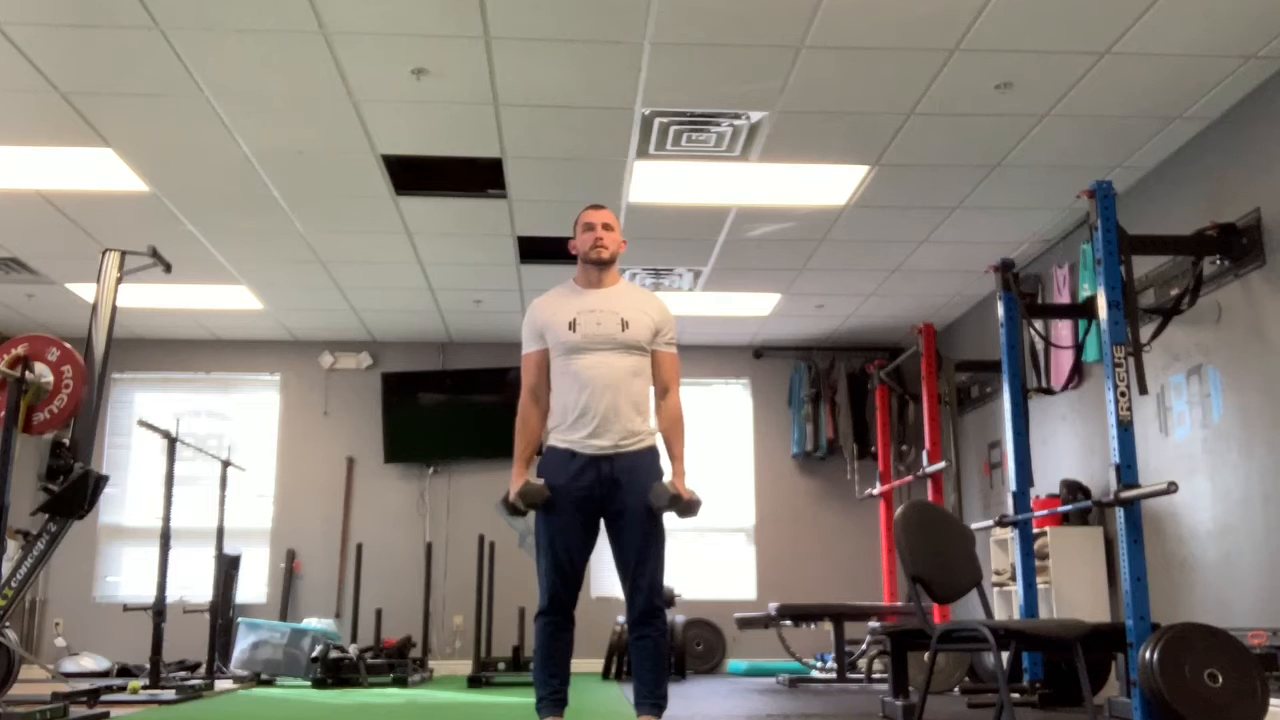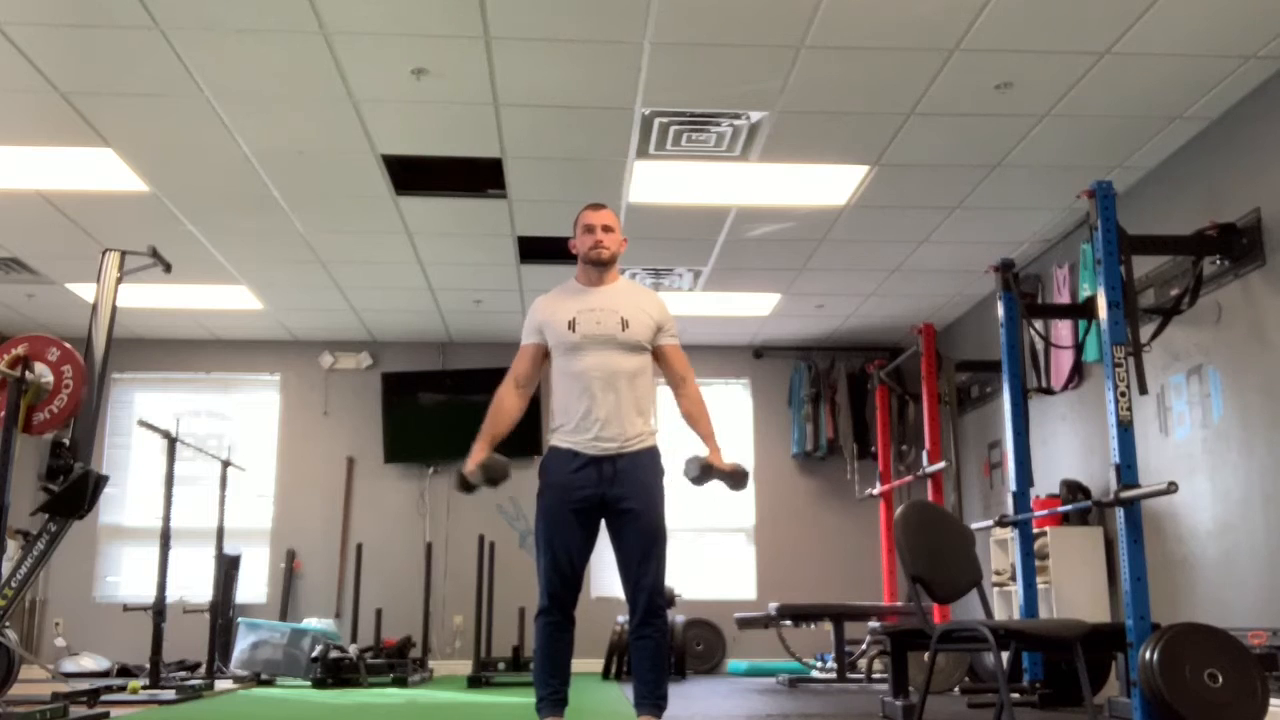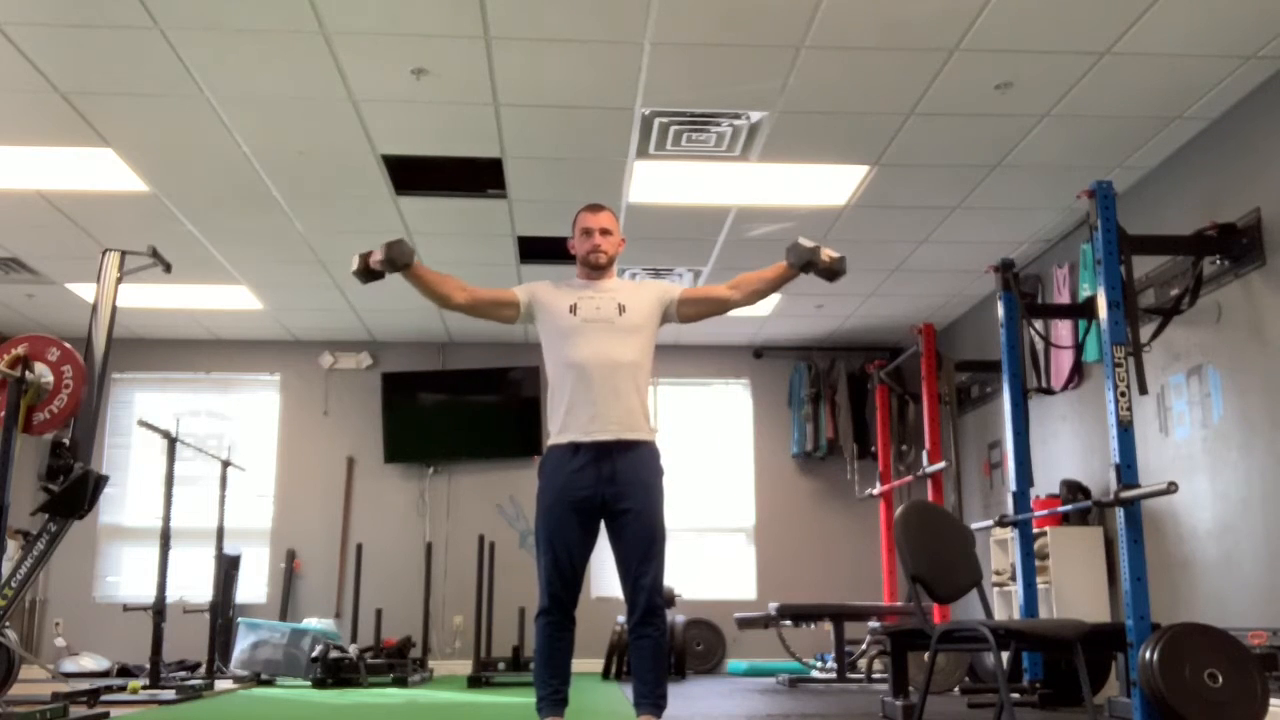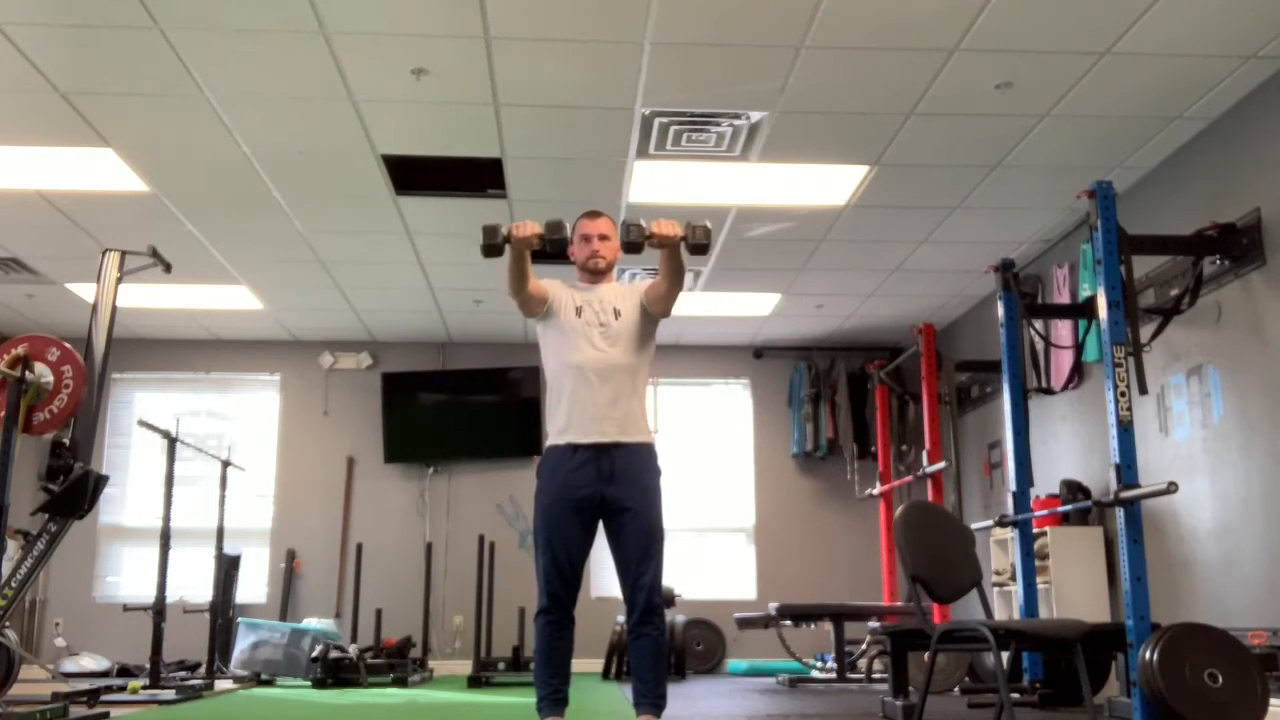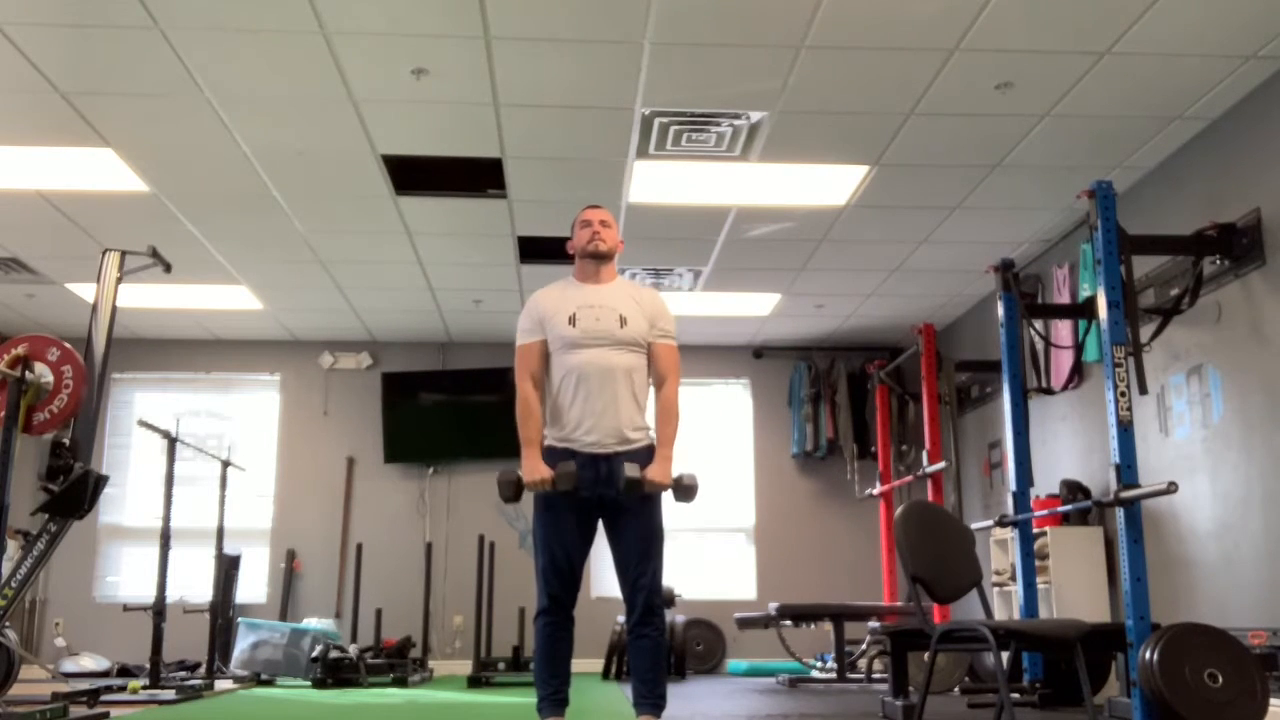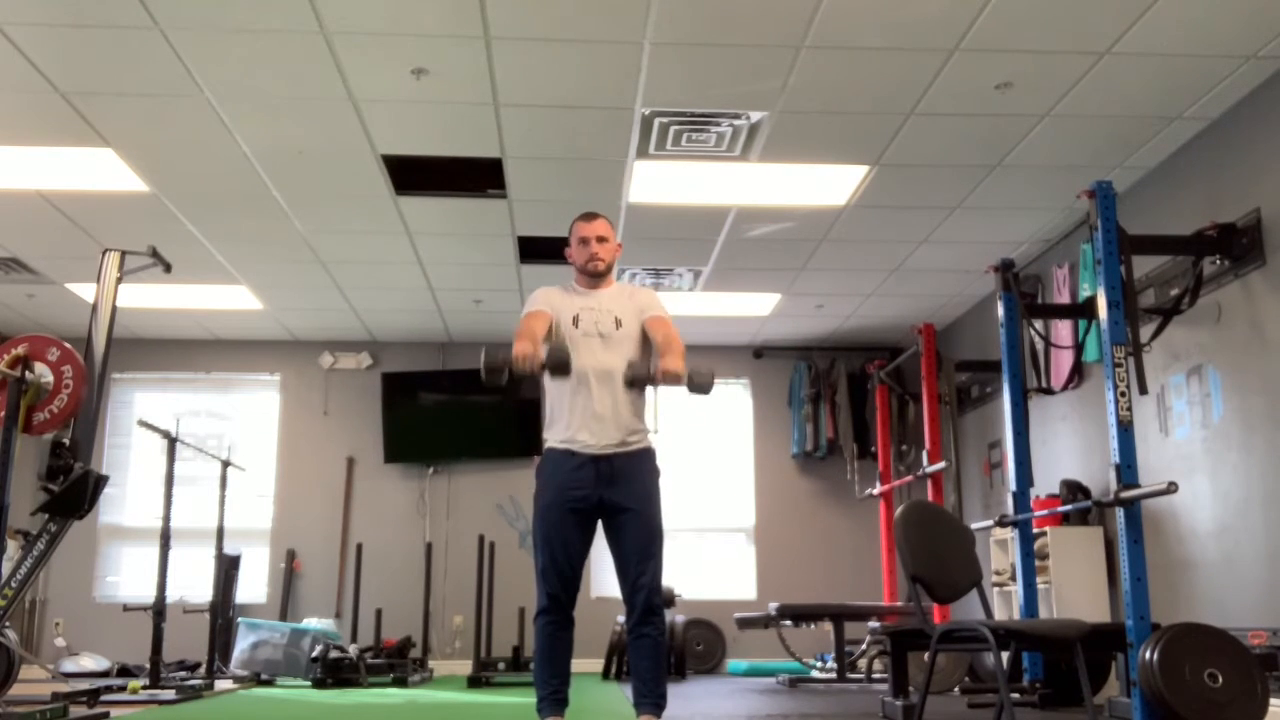
dt=0.7s
person 1, frame 1
left shoulder: (651, 308)
right shoulder: (544, 309)
left elbow: (668, 395)
right elbow: (532, 397)
left wrist: (679, 470)
right wrist: (519, 470)
left hip: (635, 464)
right hip: (566, 464)
left knee: (646, 599)
right knee: (556, 599)
person 1, frame 2
left shoulder: (650, 306)
right shoulder: (547, 307)
left elbow: (683, 382)
right elbow: (517, 385)
left wrist: (711, 445)
right wrist: (482, 445)
left hip: (636, 464)
right hip: (567, 465)
left knee: (647, 598)
right knee: (556, 598)
person 1, frame 3
left shoulder: (650, 295)
right shoulder: (544, 297)
left elbow: (733, 293)
right elbow: (463, 297)
left wrist: (794, 266)
right wrist: (406, 267)
left hip: (634, 459)
right hip: (567, 460)
left knee: (646, 597)
right knee: (556, 598)
person 1, frame 4
left shoulder: (639, 296)
right shoulder: (553, 296)
left elbow: (670, 288)
right elbow: (520, 289)
left wrist: (670, 250)
right wrist: (521, 250)
left hip: (632, 457)
right hip: (566, 459)
left knee: (645, 595)
right knee: (556, 597)
person 1, frame 5
left shoulder: (648, 302)
right shoulder: (544, 303)
left elbow: (668, 381)
right elbow: (526, 381)
left wrist: (663, 455)
right wrist: (530, 454)
left hip: (632, 463)
right hip: (564, 464)
left knee: (644, 597)
right knee: (555, 599)
person 1, frame 6
left shoulder: (640, 299)
right shoulder: (551, 300)
left elbow: (664, 334)
right elbow: (531, 329)
left wrist: (674, 359)
right wrist: (524, 347)
left hip: (631, 463)
right hip: (565, 464)
left knee: (644, 597)
right knee: (555, 598)
